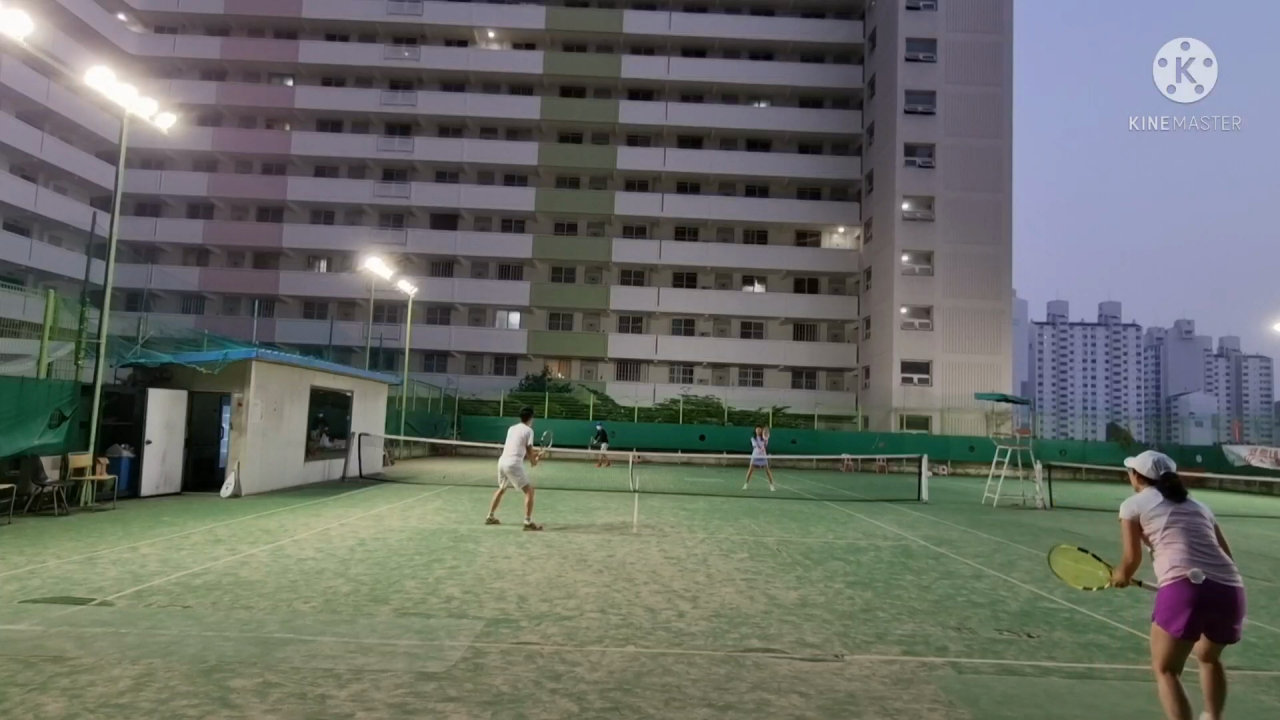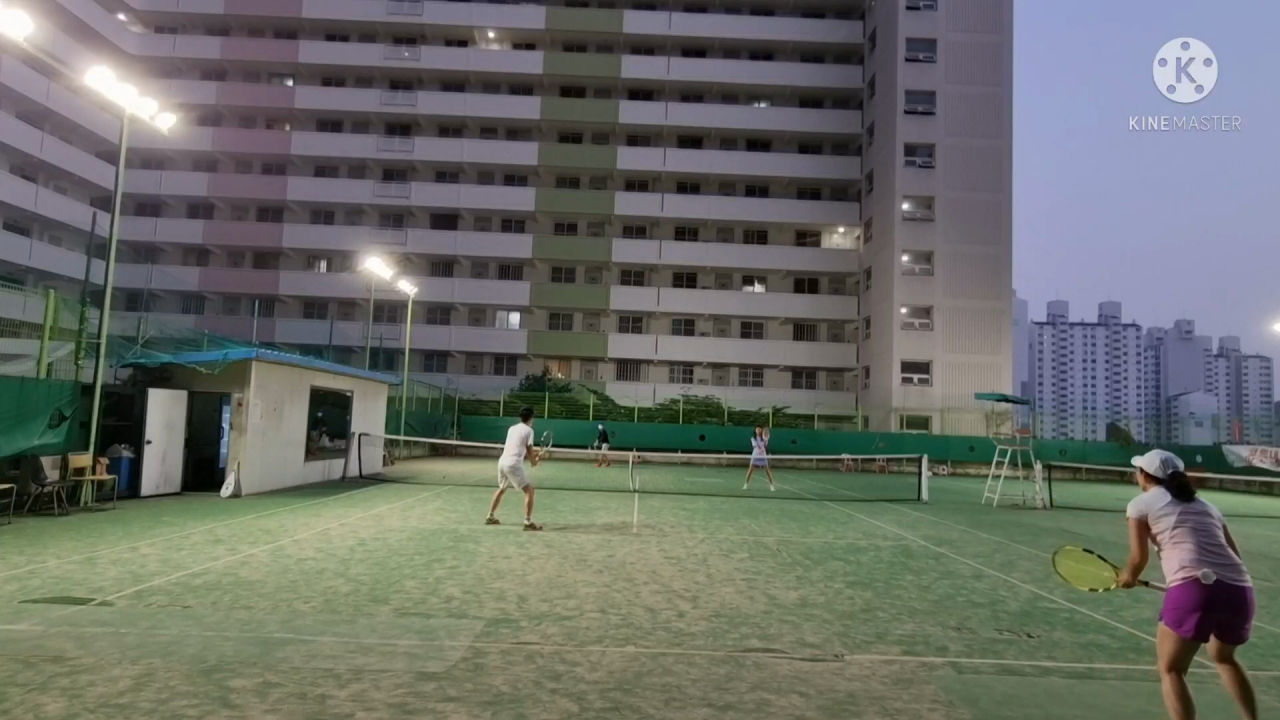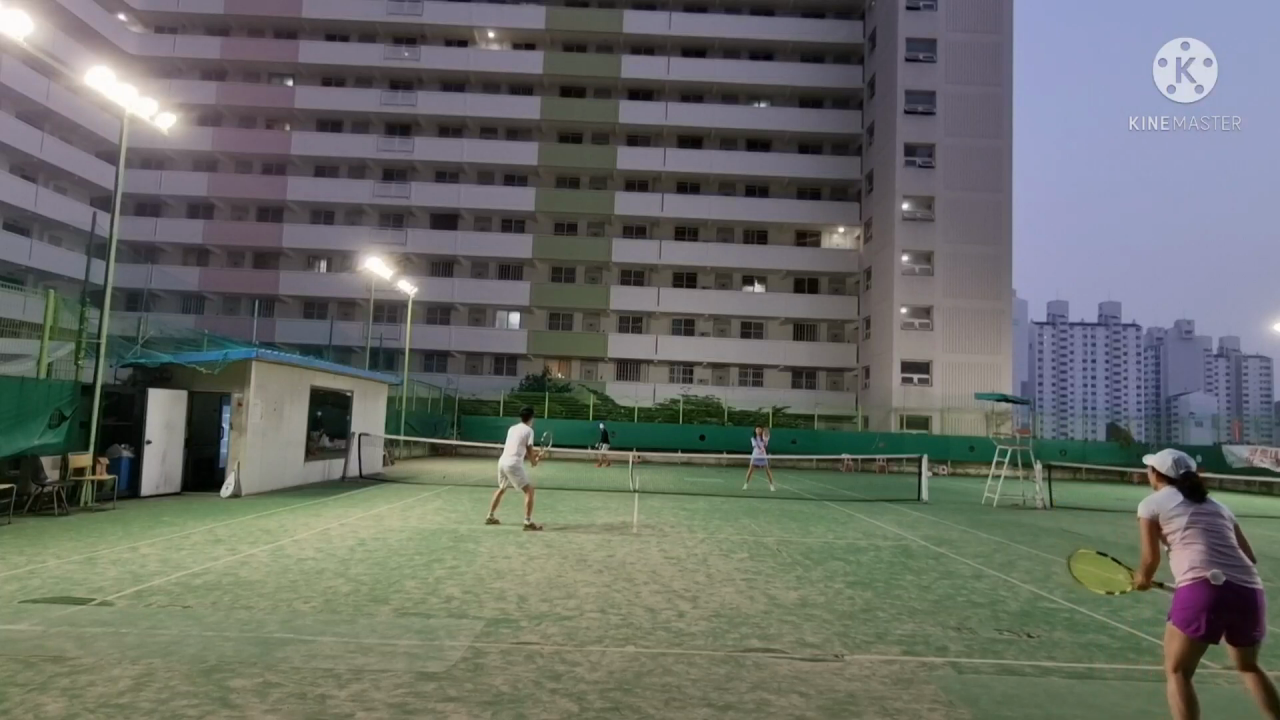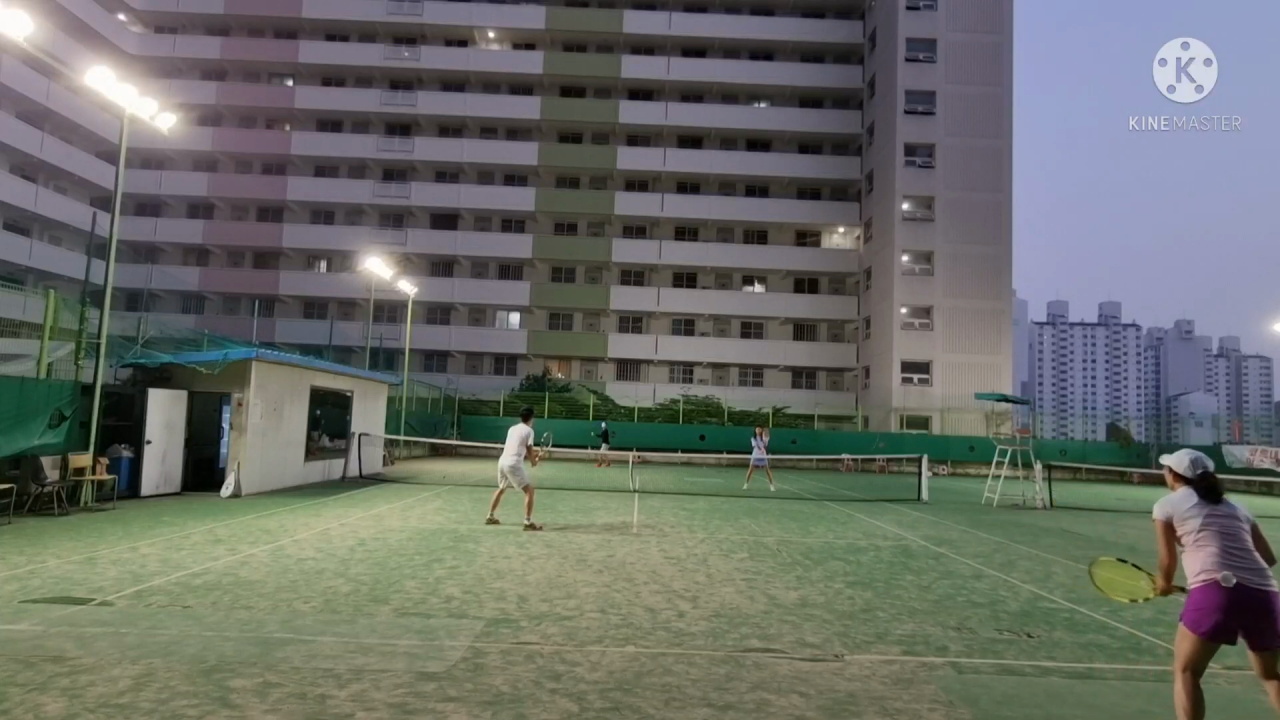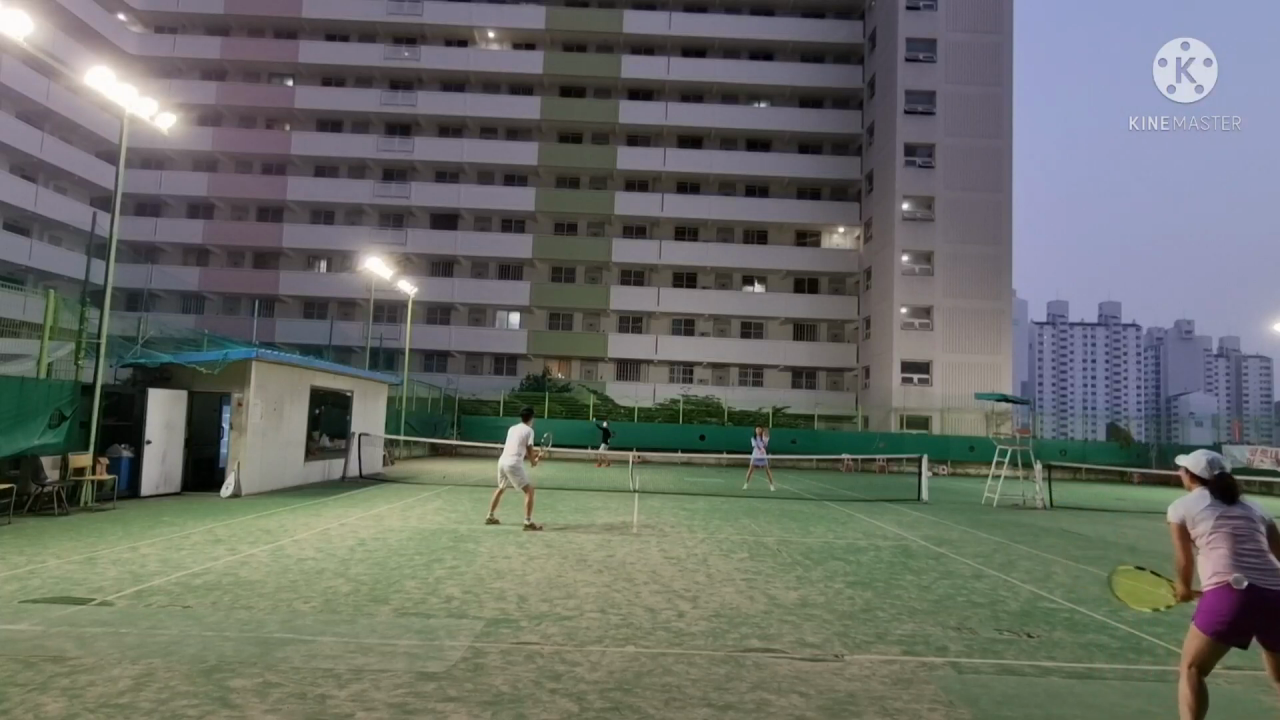
dt=0.1s
person 1, frame 1
left shoulder: (1134, 505)
right shoulder: (1198, 506)
left elbow: (1132, 559)
left wrist: (1120, 576)
left hip: (1183, 591)
right hip: (1231, 592)
left knee: (1165, 671)
right knee: (1207, 658)
person 1, frame 2
left shoulder: (1141, 504)
right shoulder: (1206, 506)
left elbow: (1139, 559)
left wrist: (1127, 577)
left hip: (1193, 592)
right hip: (1240, 592)
left knee: (1170, 671)
right knee: (1223, 658)
person 1, frame 3
left shoulder: (1152, 504)
right shoulder: (1217, 507)
left elbow: (1151, 559)
right elbow: (1250, 556)
left wrist: (1141, 579)
left hip: (1202, 592)
right hip: (1250, 594)
left knee: (1176, 673)
right knee: (1246, 666)
person 1, frame 4
left shoulder: (1167, 505)
right shoulder: (1235, 508)
left elbow: (1168, 561)
left wrist: (1163, 584)
left hip: (1214, 594)
left knee: (1185, 672)
person 1, frame 5
left shoulder: (1181, 507)
right shoulder: (1252, 507)
left elbow: (1185, 562)
left wrist: (1183, 588)
left hip: (1228, 595)
left knee: (1191, 671)
